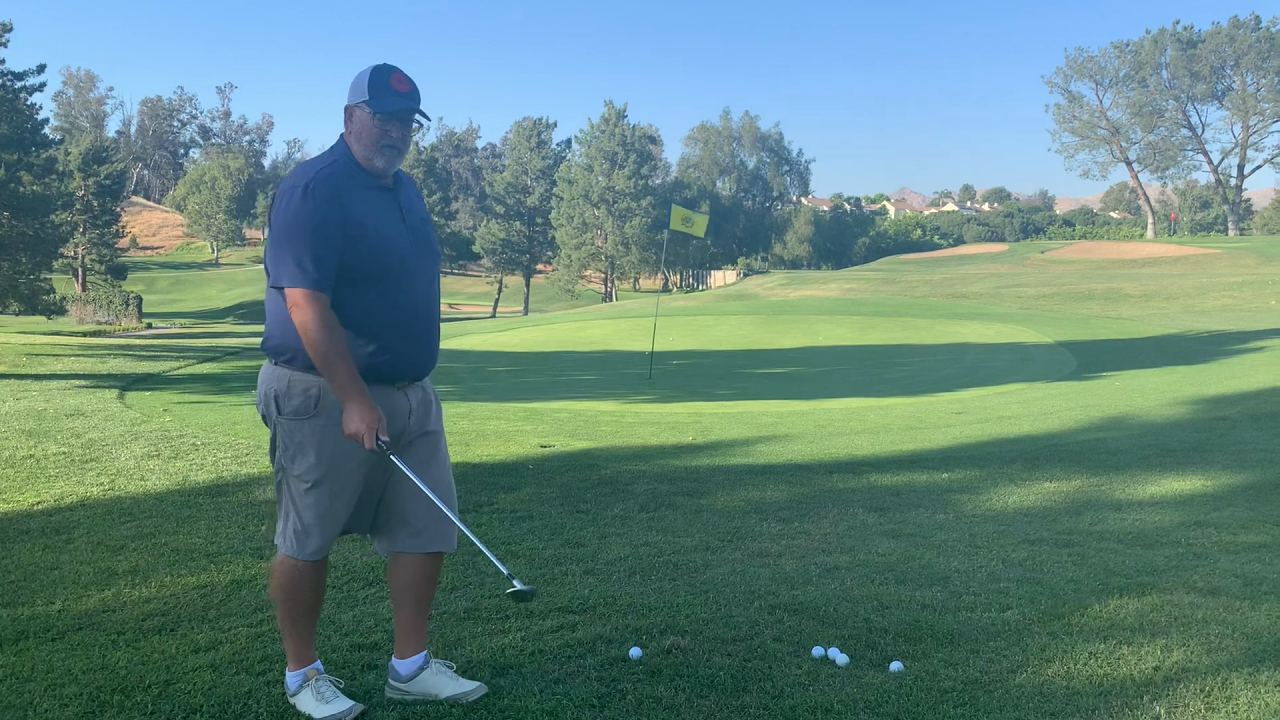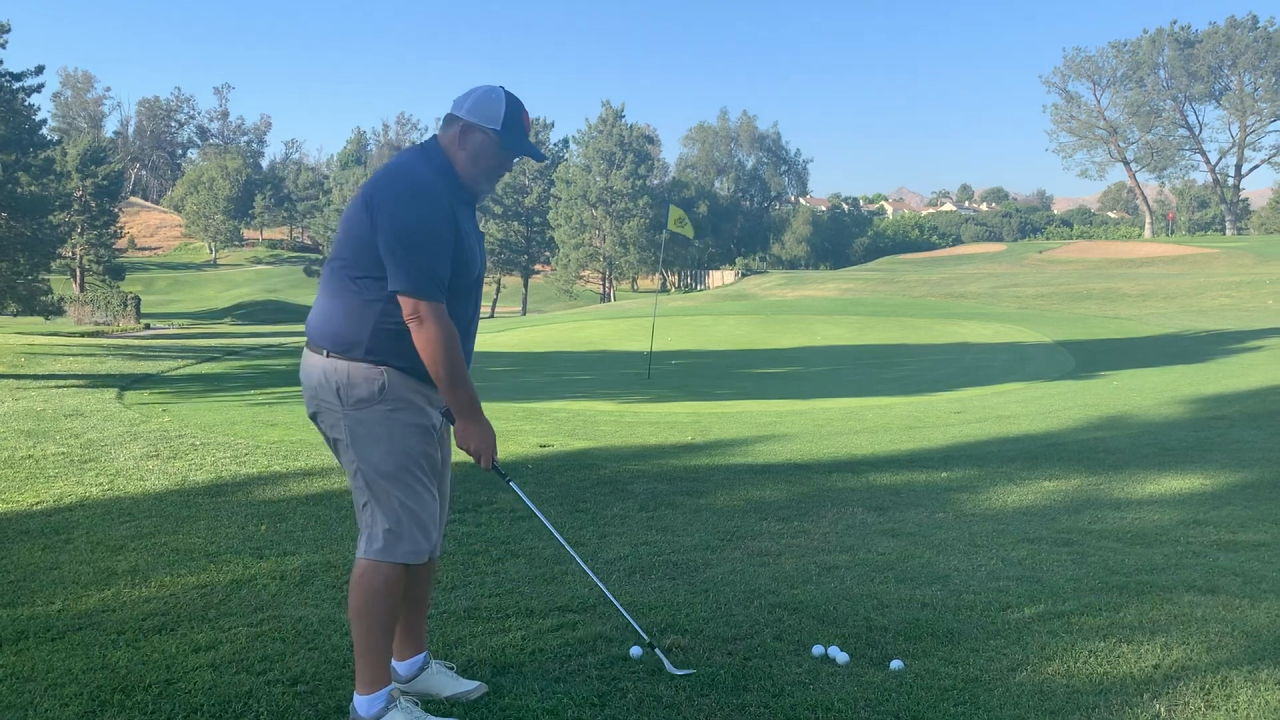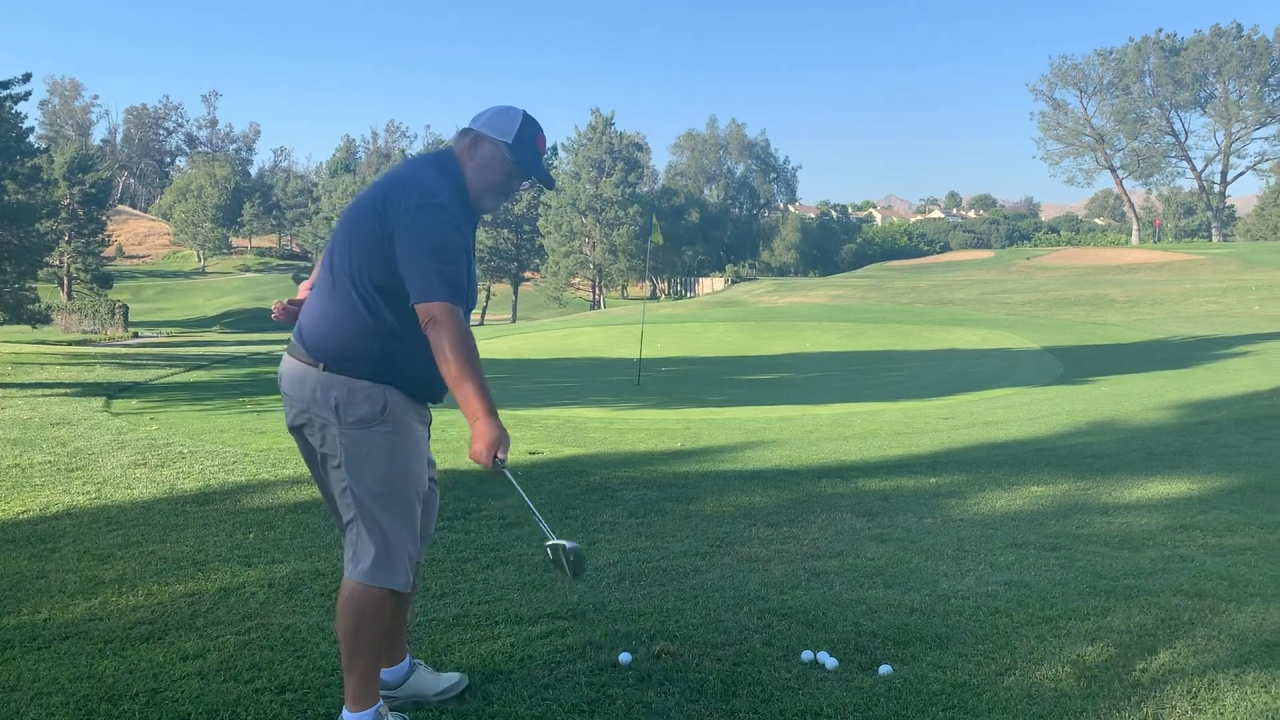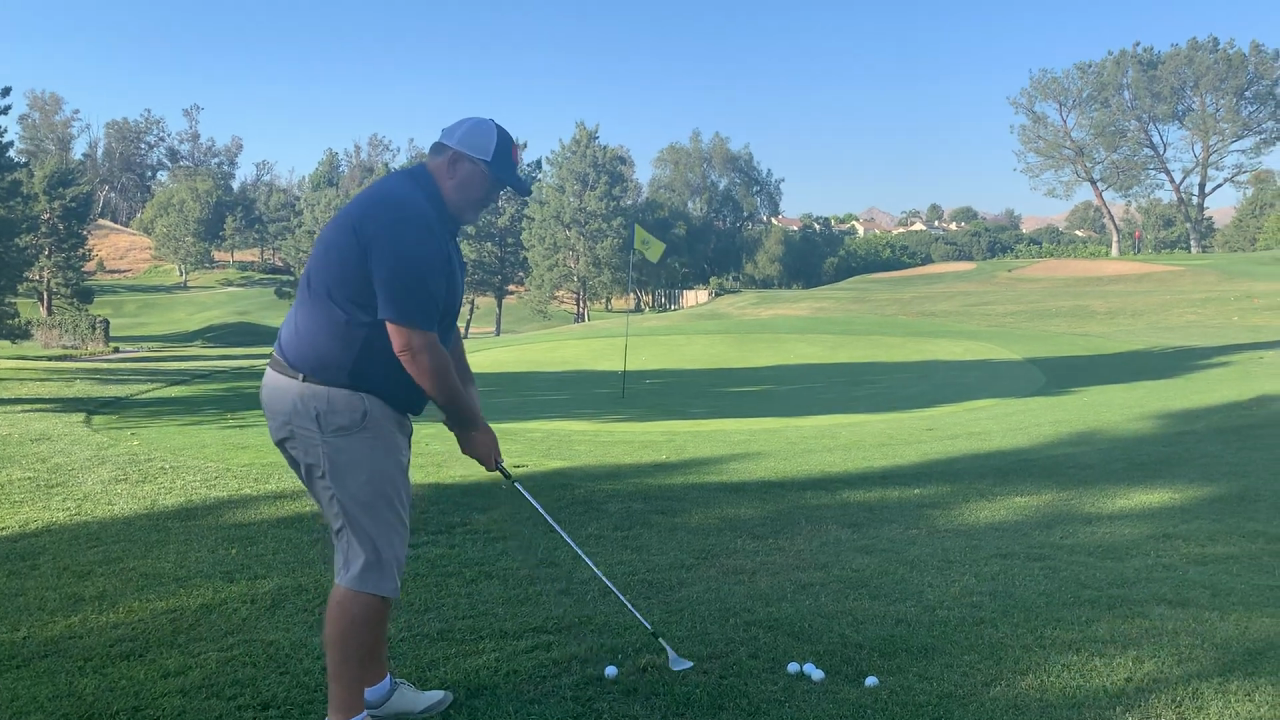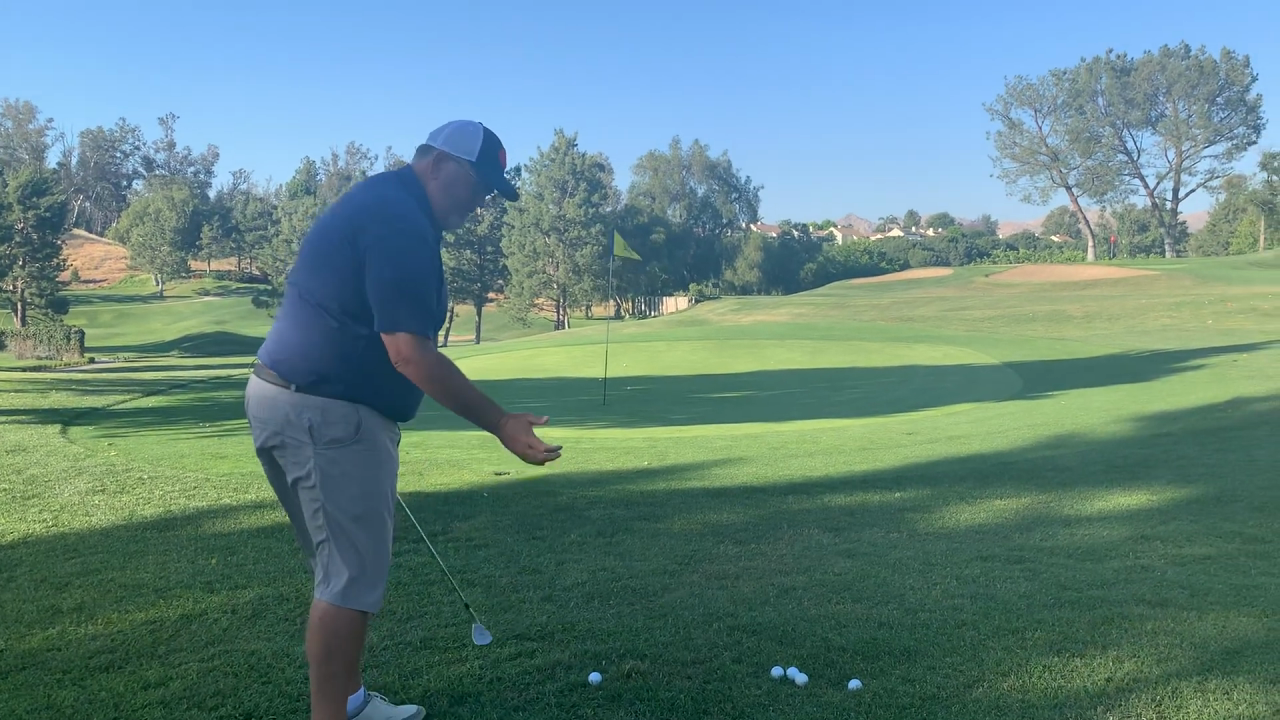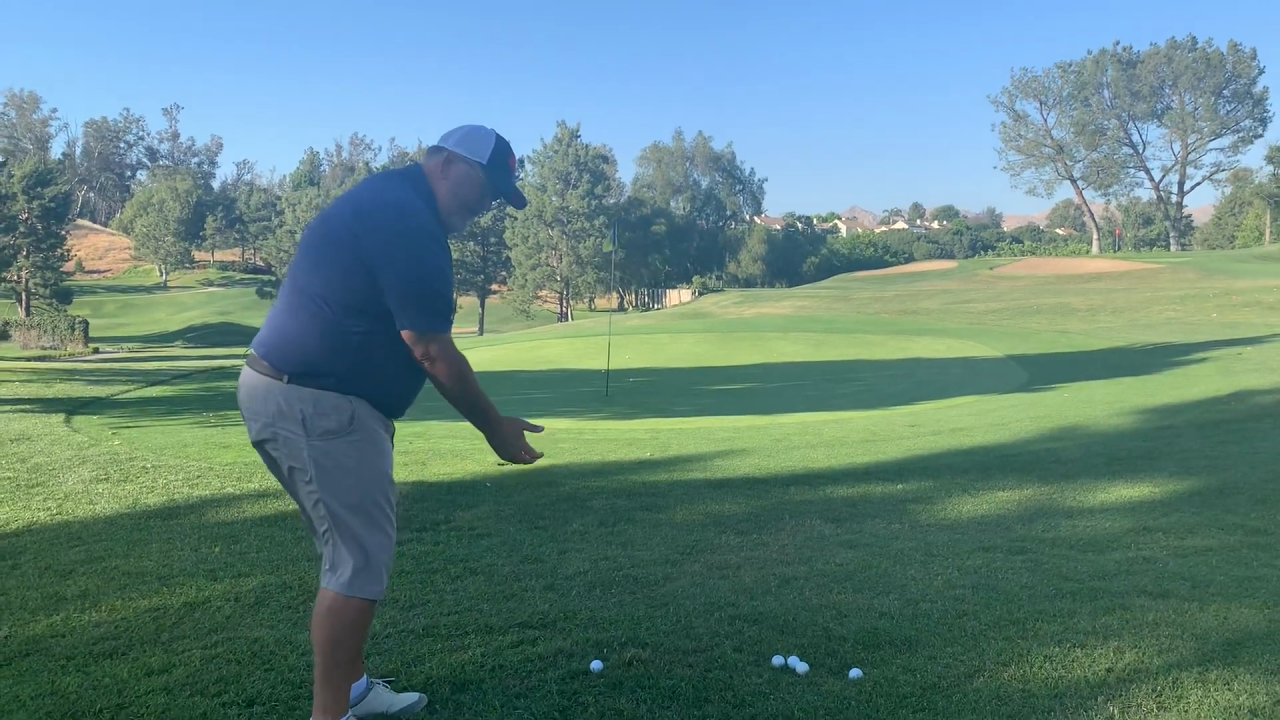
dt=0.7s
person 1, frame 1
left shoulder: (406, 191)
right shoulder: (314, 189)
right elbow: (305, 305)
left wrist: (408, 386)
right wrist: (355, 400)
left hip: (412, 392)
right hip: (325, 396)
left knee: (426, 528)
right knee: (307, 539)
left ankle: (409, 664)
person 1, frame 2
left shoulder: (442, 189)
right shoulder: (417, 190)
right elbow: (424, 316)
left wrist: (453, 401)
right wrist: (469, 415)
left hip: (399, 381)
right hip: (365, 380)
left knee: (421, 529)
right knee: (394, 532)
left ankle: (409, 664)
person 1, frame 3
left shoulder: (428, 187)
right shoulder: (430, 200)
left elbow: (351, 249)
right elbow: (441, 319)
left wrist: (310, 293)
right wrist: (483, 419)
left hip: (369, 384)
right hip: (349, 390)
left knee: (410, 523)
right knee: (381, 548)
left ankle: (392, 670)
person 1, frame 4
left shoulder: (417, 211)
right shoulder: (408, 215)
left elbow: (438, 329)
right elbow: (414, 346)
left wrist: (467, 394)
right wrist: (469, 425)
left hip: (344, 397)
right hip: (332, 401)
left knee: (377, 551)
right knee: (370, 561)
person 1, frame 5
left shoulder: (383, 203)
right shoulder: (398, 221)
right elbow: (412, 354)
right wrist: (502, 424)
left hip: (311, 400)
right hip: (322, 410)
left knee: (353, 562)
right knee: (351, 572)
person 1, frame 6
left shoulder: (389, 202)
right shoulder: (406, 221)
right elbow: (432, 352)
right wrist: (499, 429)
left hip: (308, 393)
right hip: (314, 402)
left knee: (361, 547)
right knee: (359, 559)
